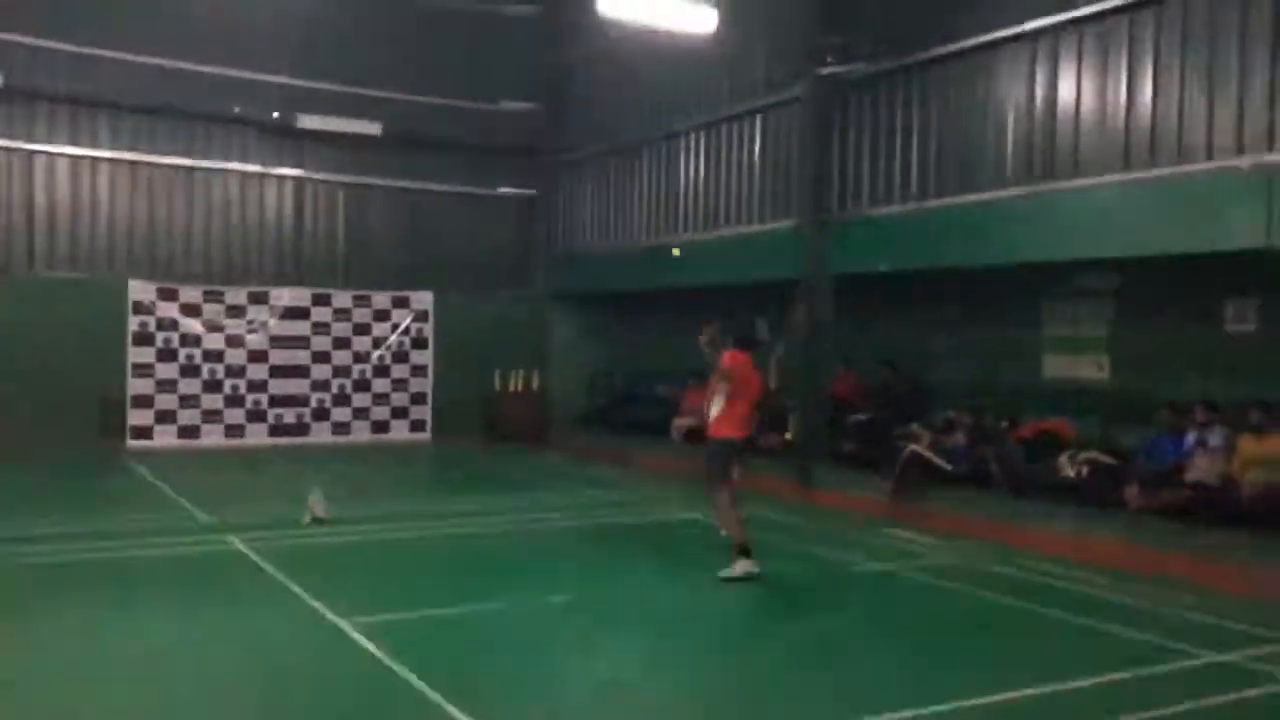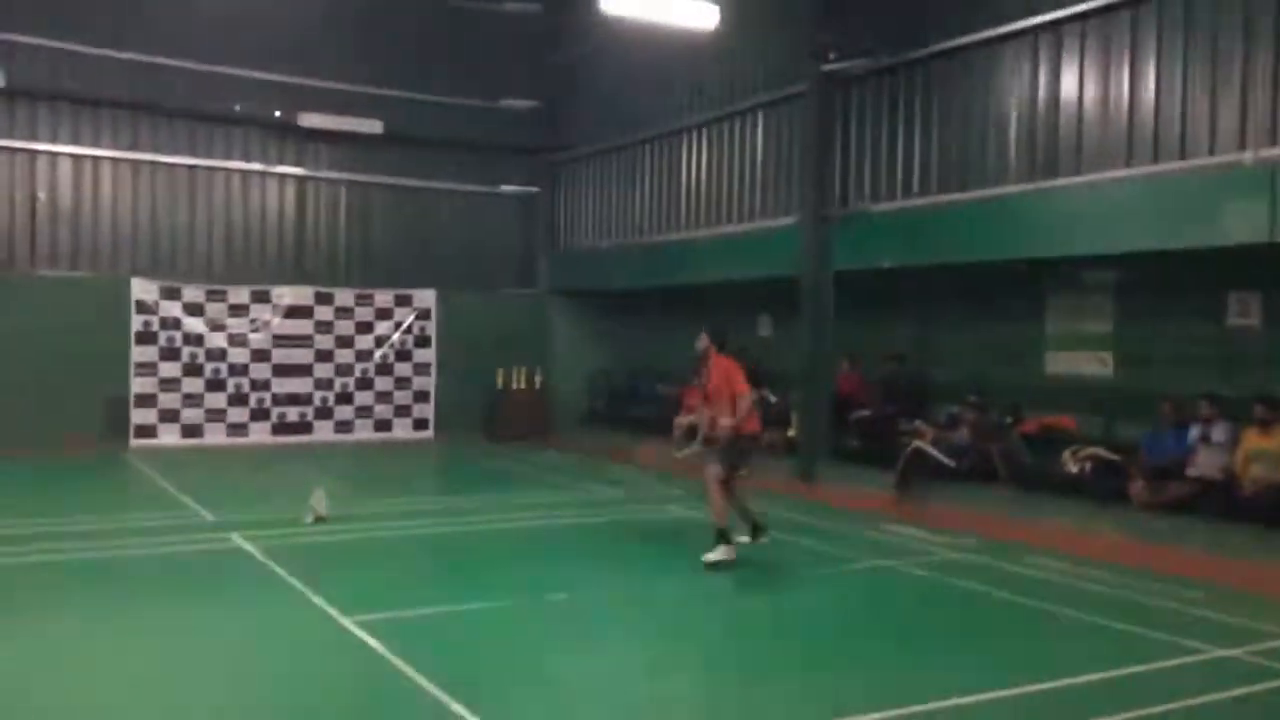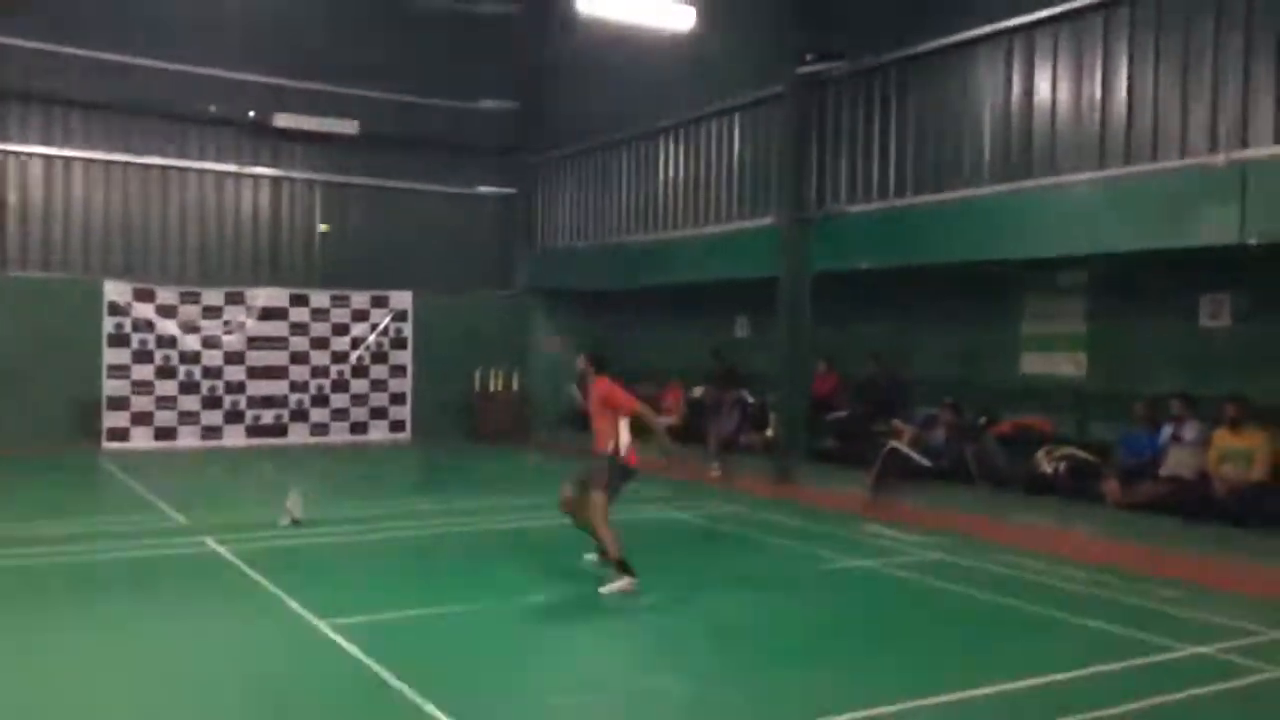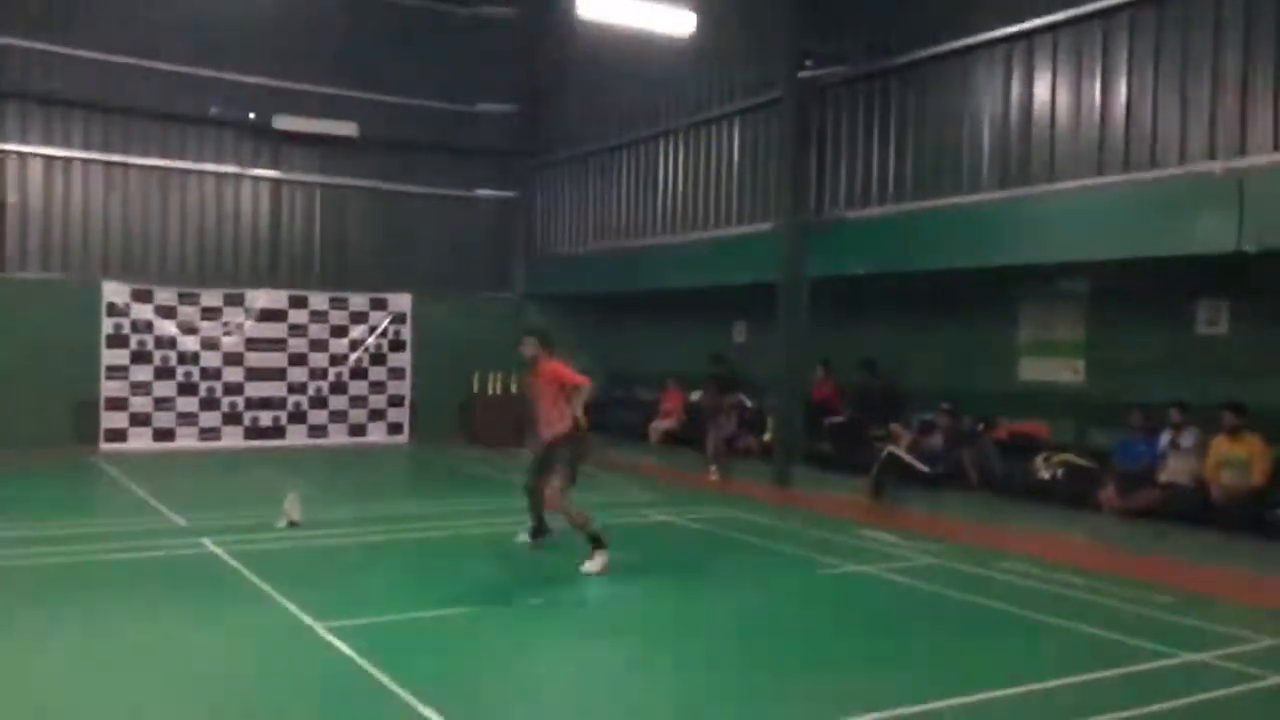
dt=0.7s
person 1, frame 1
left shoulder: (732, 357)
right shoulder: (754, 373)
left elbow: (726, 375)
left hip: (722, 436)
right hip: (739, 435)
left knee: (721, 495)
right knee: (722, 483)
left ankle: (745, 558)
right ankle: (734, 531)
person 1, frame 2
left shoulder: (728, 366)
right shoulder: (708, 371)
left elbow: (748, 399)
right elbow: (710, 405)
left wrist: (731, 425)
right wrist: (706, 426)
left hip: (740, 433)
right hip: (725, 434)
left knee: (712, 476)
right knee: (728, 486)
left ankle: (724, 544)
right ankle: (757, 531)
person 1, frame 3
left shoulder: (606, 388)
right shoulder: (593, 392)
left elbow: (643, 412)
left wrist: (663, 439)
left hip: (616, 461)
right hip: (605, 459)
left knee: (595, 515)
right knee: (567, 499)
left ankle: (626, 574)
right ankle: (607, 549)
person 1, frame 4
left shoulder: (556, 369)
right shoulder: (533, 375)
left elbow: (586, 386)
left wrist: (575, 410)
right wrist: (537, 437)
left hip: (567, 439)
right hip: (550, 440)
left knee: (552, 496)
right knee: (532, 486)
left ankle: (598, 548)
right ankle: (538, 531)
